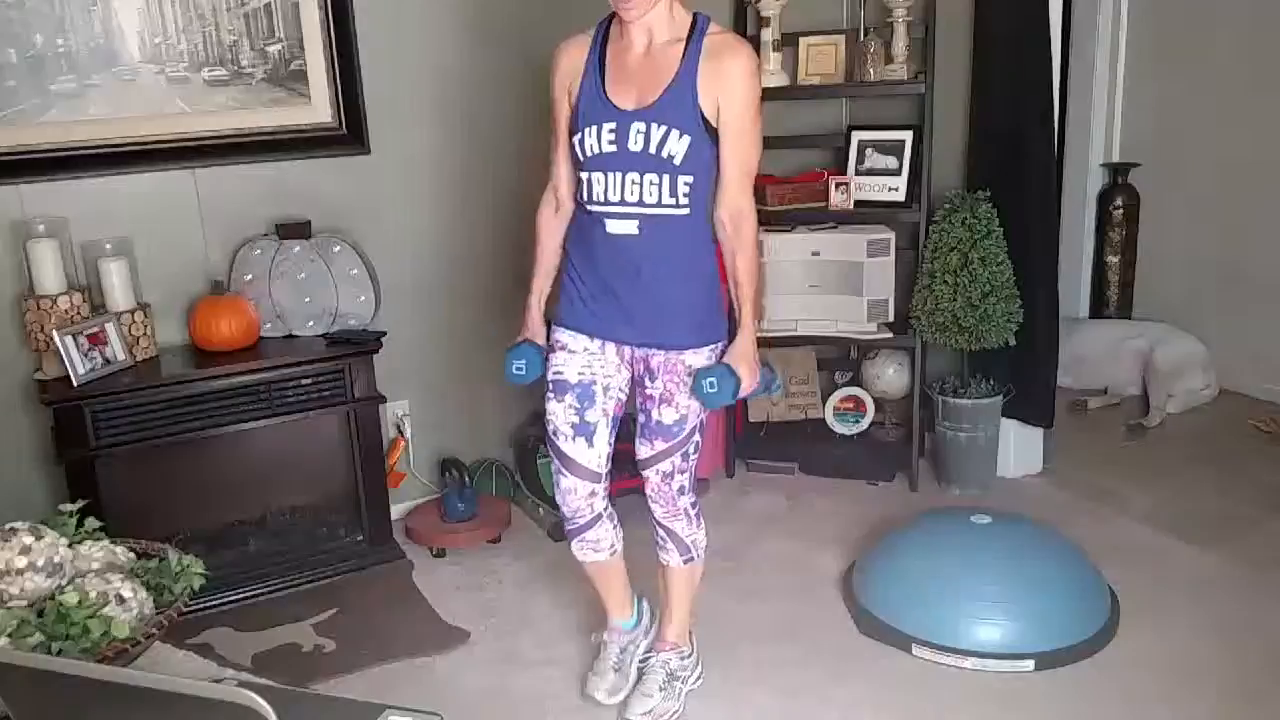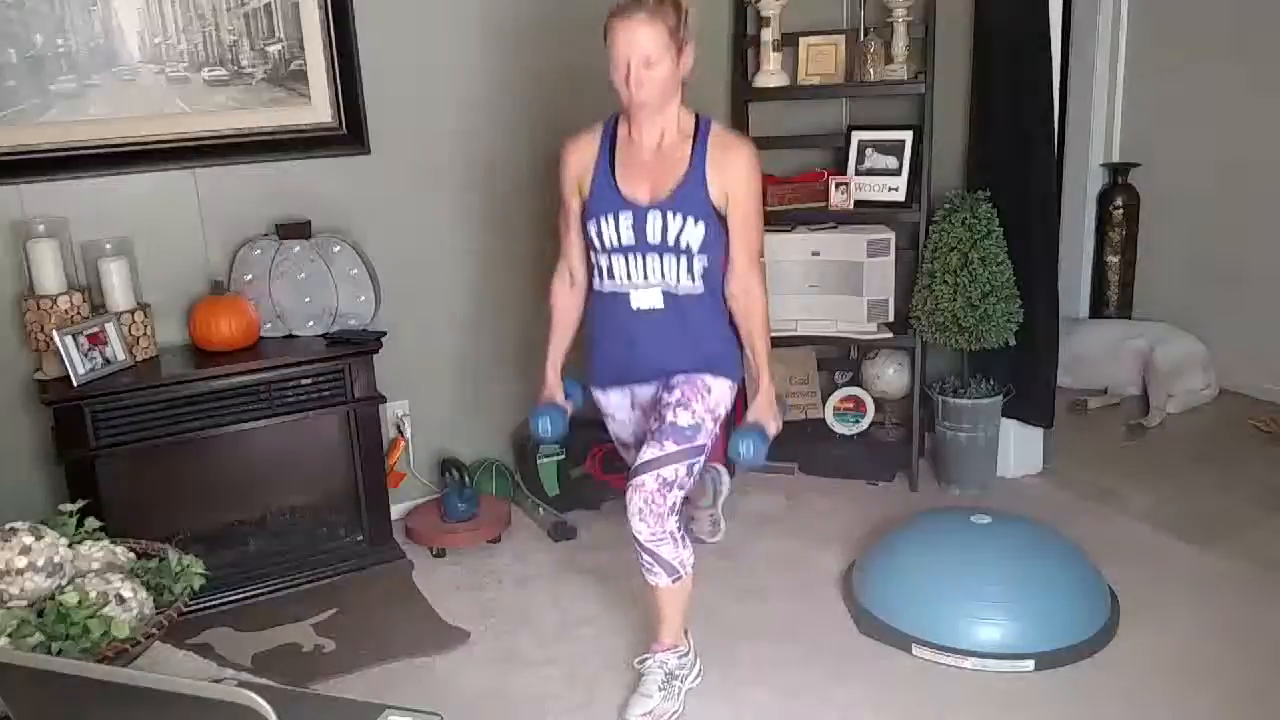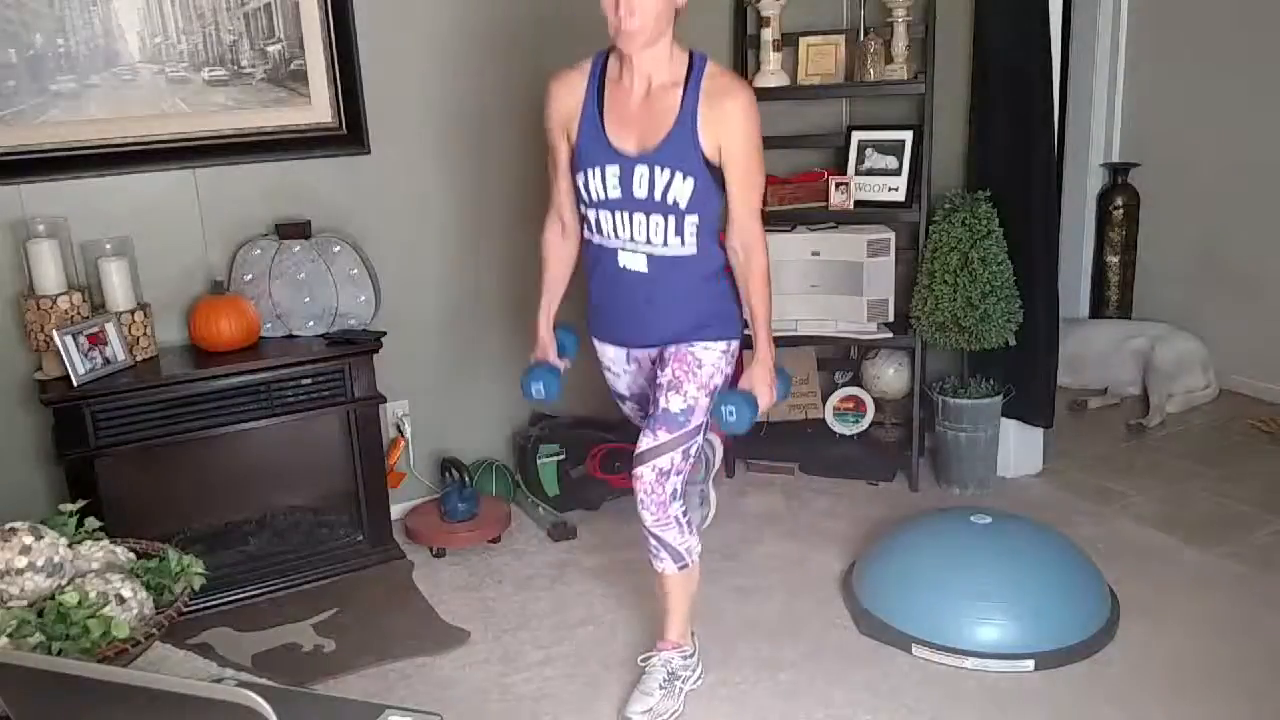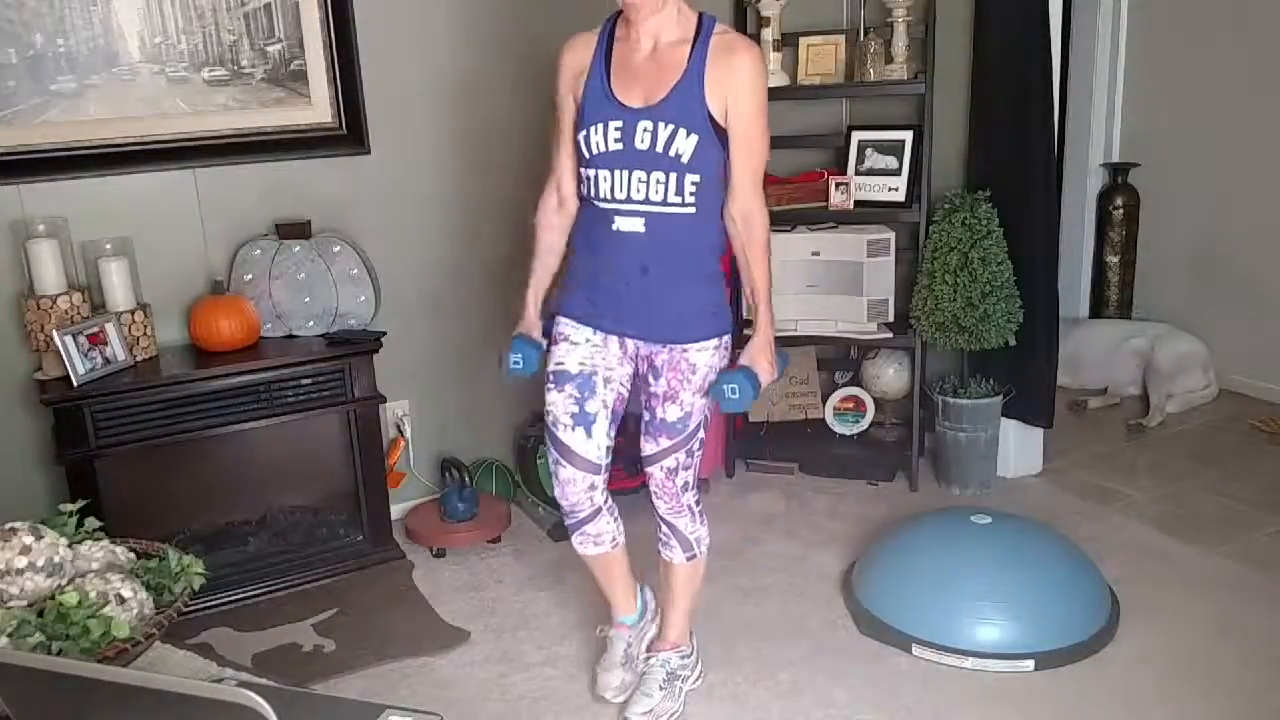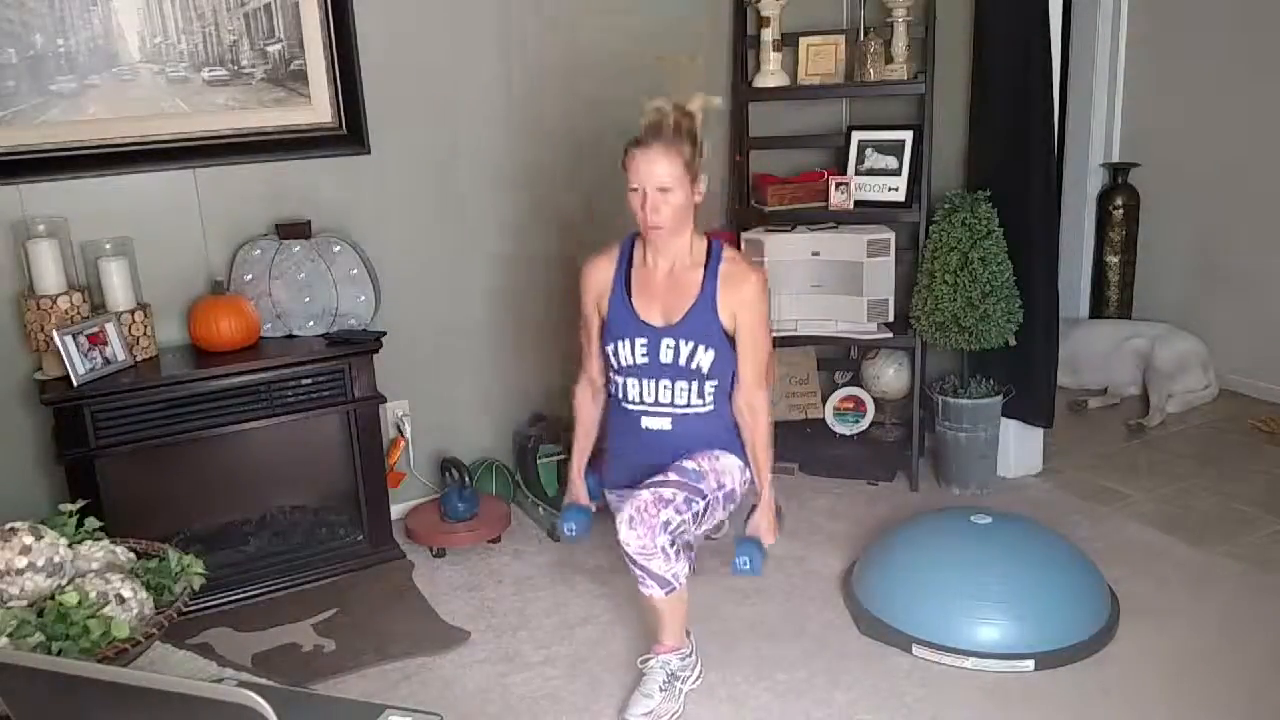
dt=0.4s
person 1, frame 1
left shoulder: (724, 60)
right shoulder: (575, 58)
left elbow: (734, 208)
right elbow: (560, 196)
left wrist: (748, 332)
right wrist: (534, 305)
left hip: (681, 323)
right hip: (586, 316)
left knee: (667, 485)
right knee: (574, 487)
left ankle: (674, 649)
right ankle: (624, 619)
person 1, frame 2
left shoulder: (726, 157)
right shoulder: (582, 157)
left elbow: (744, 282)
right elbow: (571, 276)
left wrist: (763, 387)
right wrist: (551, 371)
left hip: (698, 367)
right hip: (615, 367)
left knee: (649, 501)
right knee: (654, 480)
left ankle: (673, 654)
right ankle: (699, 480)
person 1, frame 3
left shoulder: (722, 100)
right shoulder: (570, 92)
left elbow: (745, 236)
right elbow: (563, 221)
left wrist: (762, 352)
right wrist: (543, 324)
left hip: (698, 329)
right hip: (615, 328)
left knee: (655, 482)
right knee: (663, 456)
left ankle: (676, 649)
right ankle: (699, 455)
person 1, frame 4
left shoulder: (731, 60)
left elbow: (745, 205)
right elbow: (563, 193)
left wrist: (762, 328)
right wrist: (532, 302)
left hip: (686, 325)
right hip: (589, 315)
left knee: (670, 483)
right knee: (573, 484)
left ankle: (675, 647)
right ankle: (628, 613)
person 1, frame 5
left shoulder: (735, 279)
right shoulder: (602, 272)
left elbow: (752, 393)
right elbow: (591, 379)
left wrist: (765, 496)
right wrist: (576, 473)
left hip: (712, 453)
right hip: (632, 456)
left knee: (644, 527)
left ankle: (674, 655)
right ankle: (699, 520)
